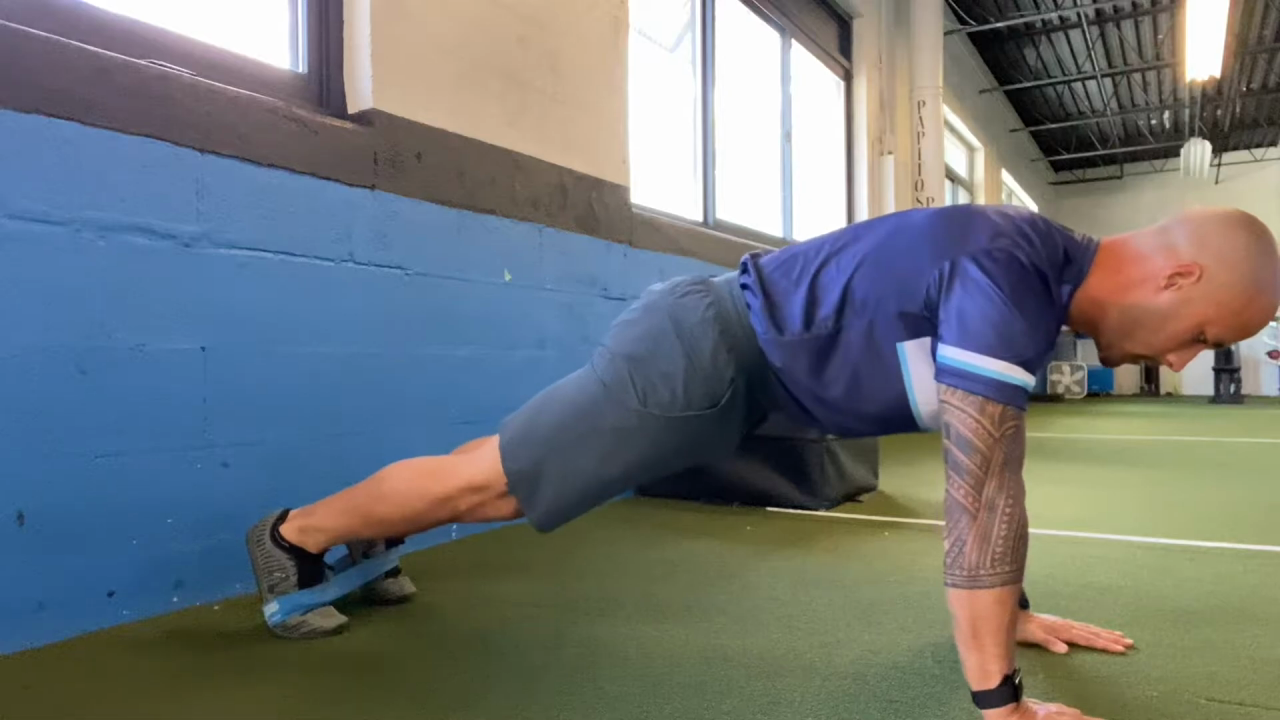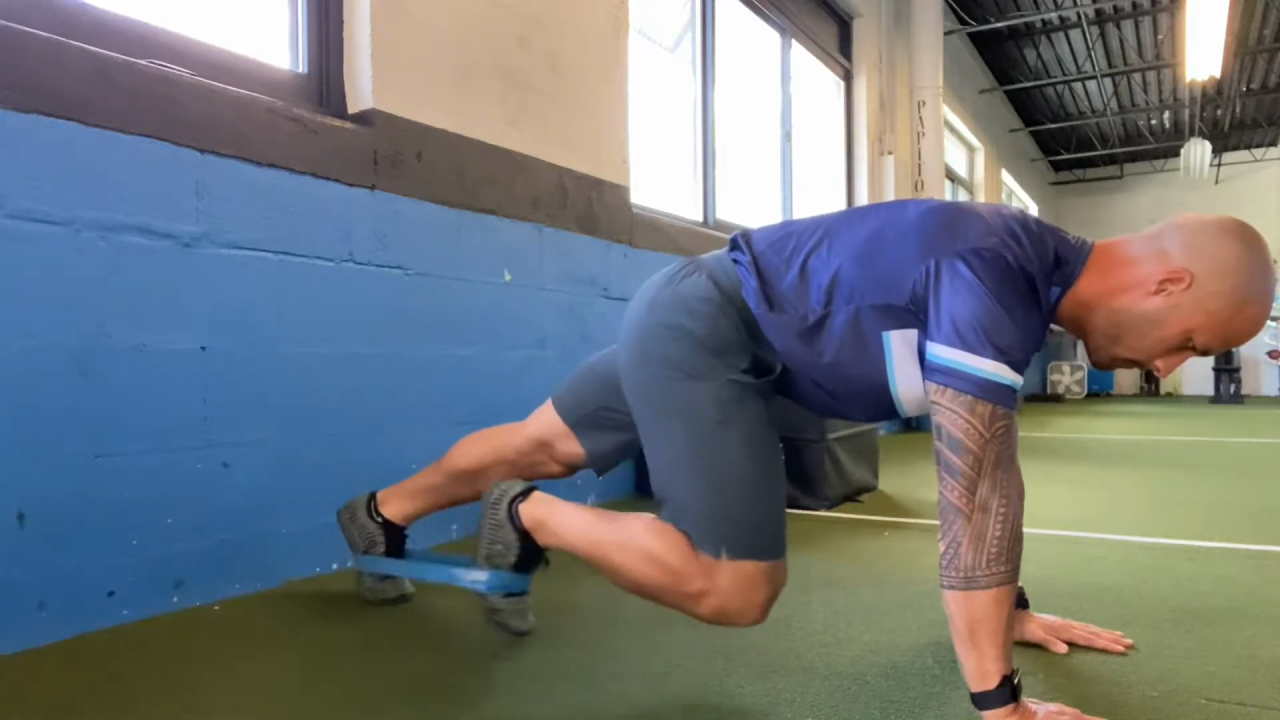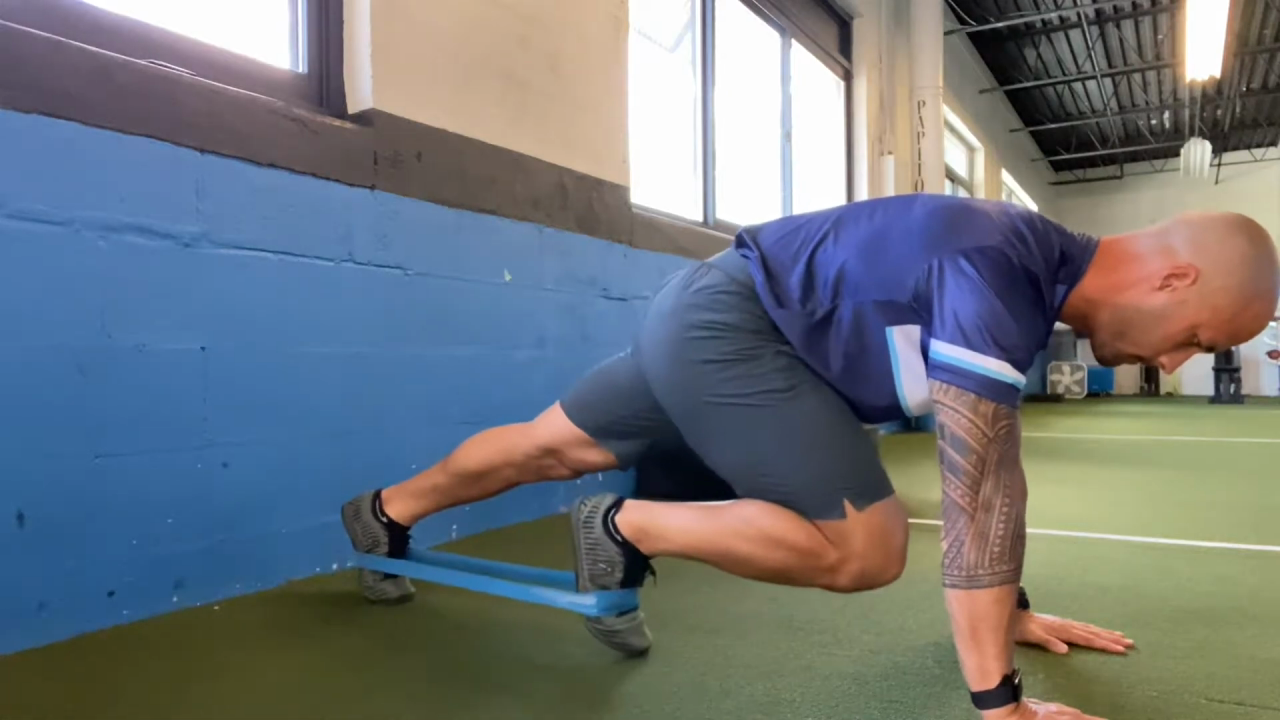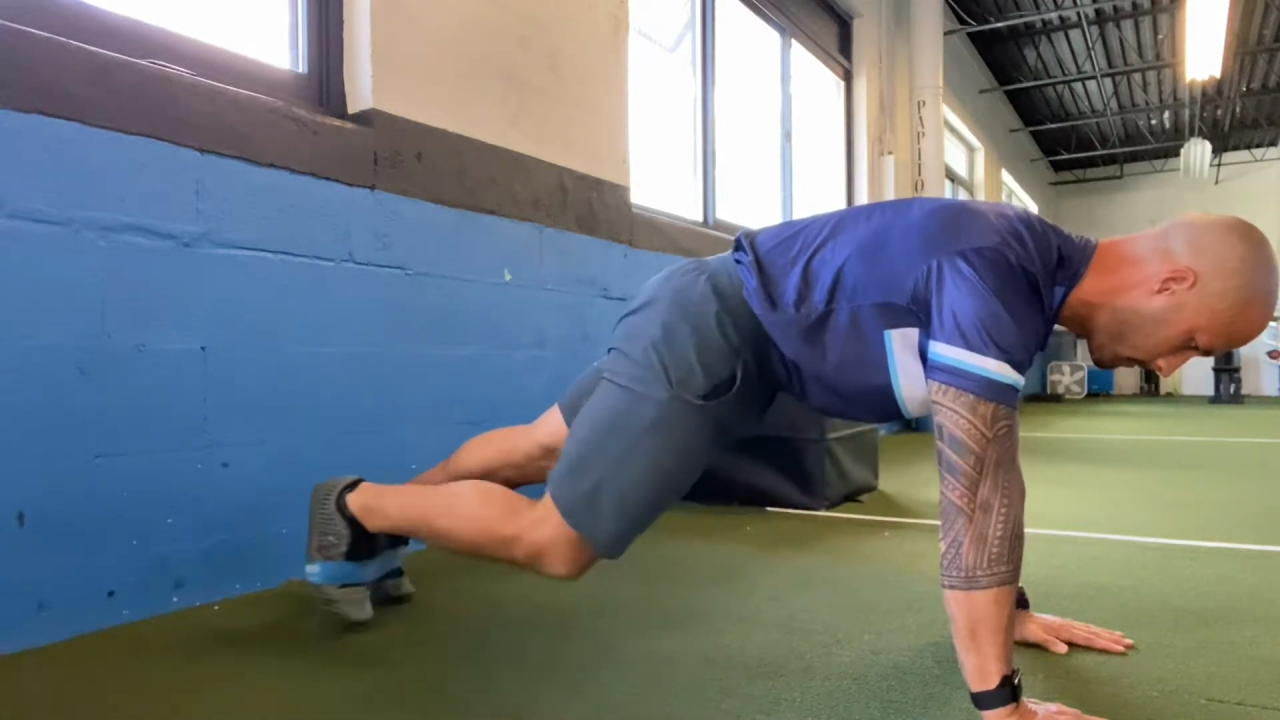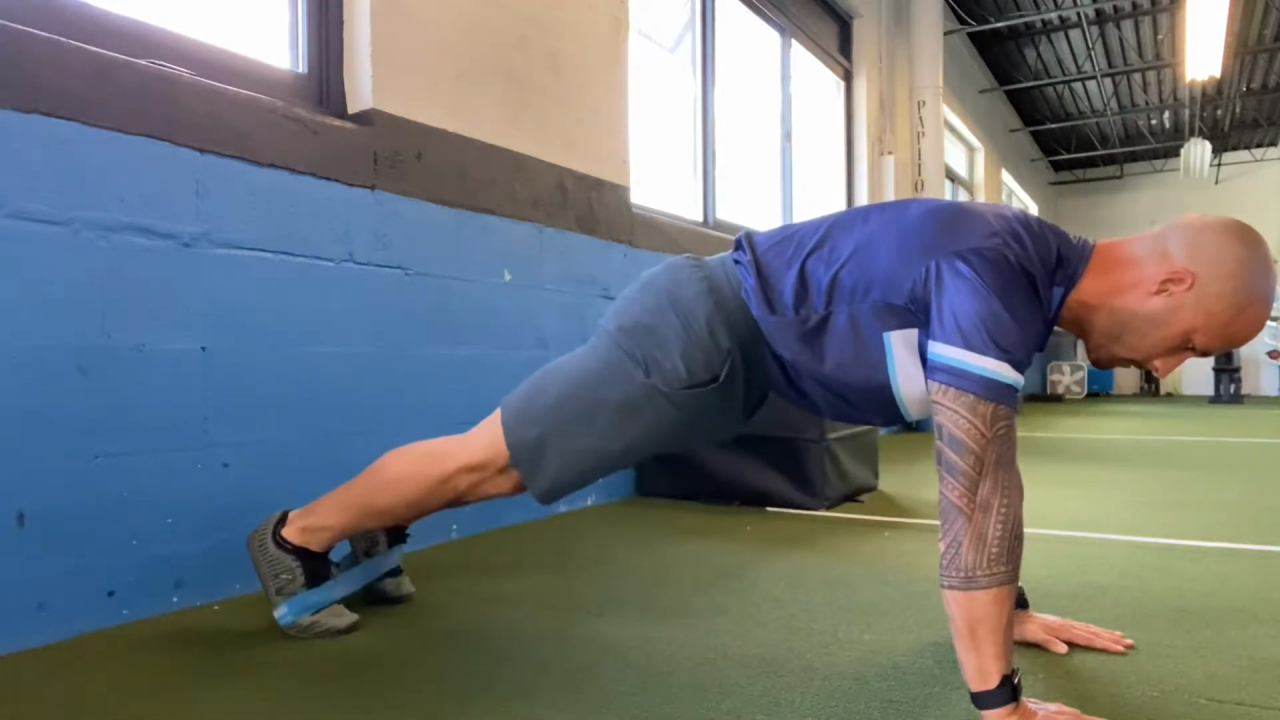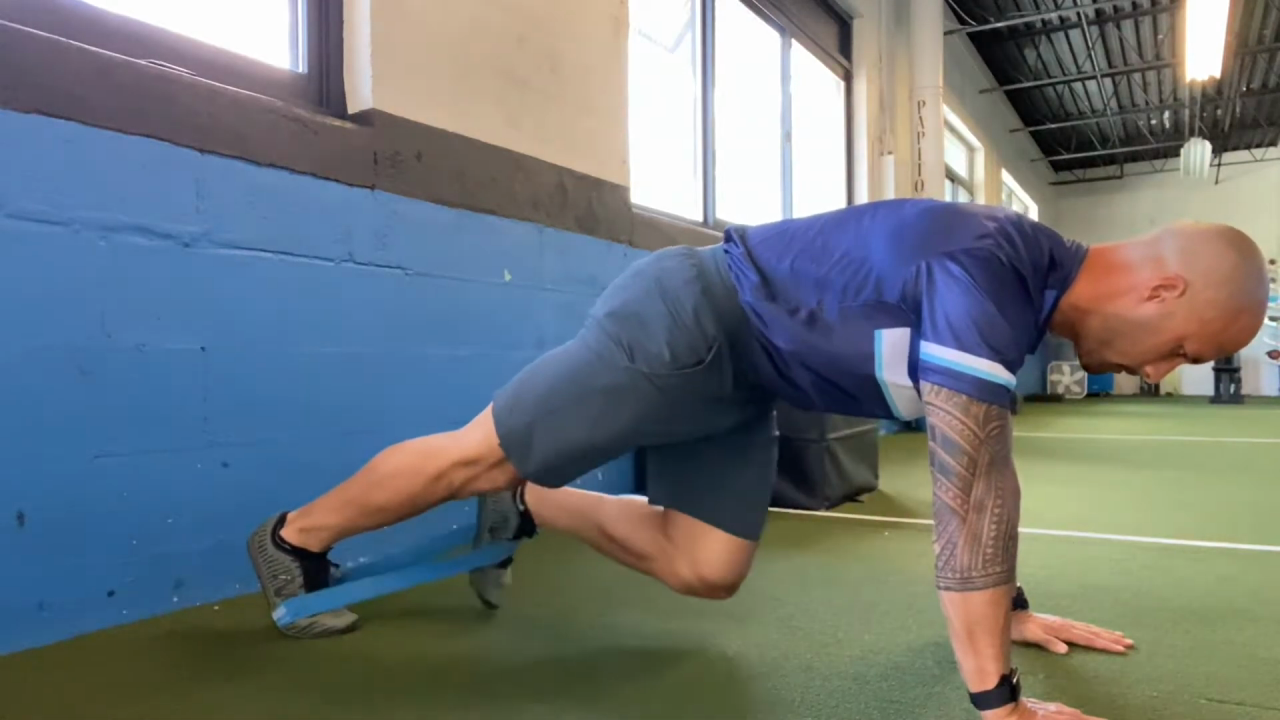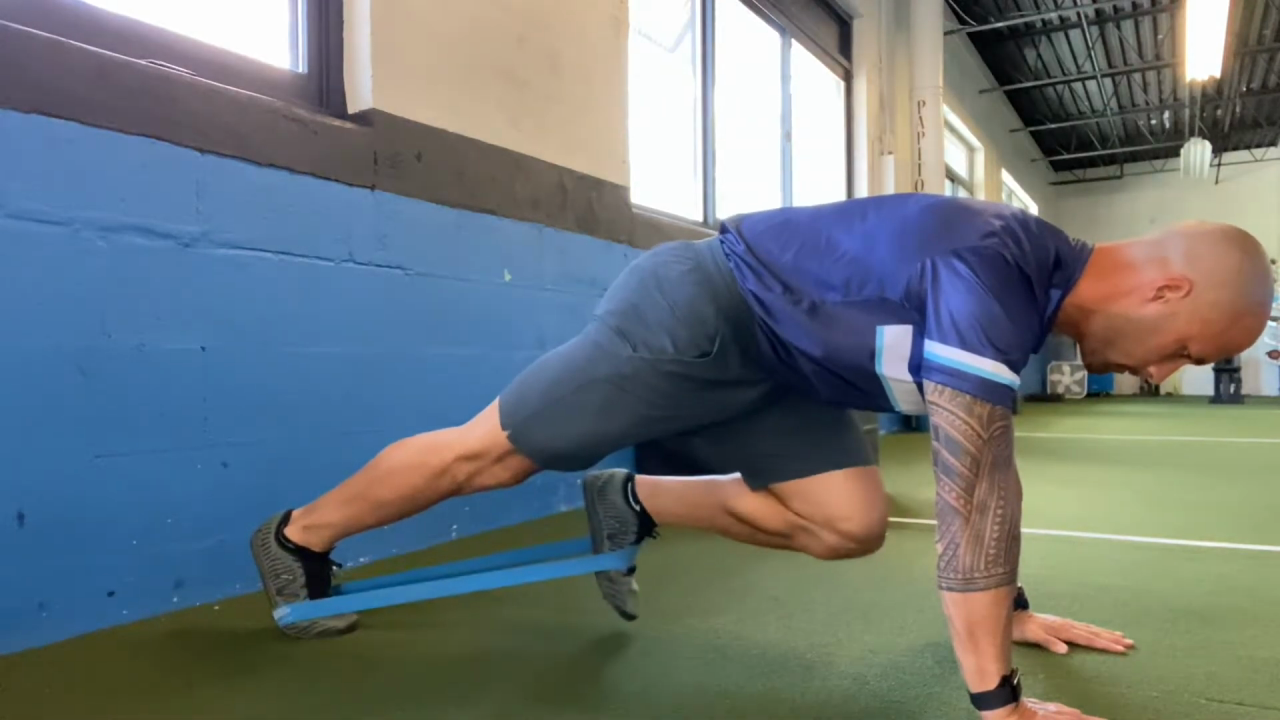
dt=0.7s
person 1, frame 1
left shoulder: (1035, 274)
right shoulder: (1011, 277)
left elbow: (989, 476)
right elbow: (981, 495)
left wrist: (1011, 613)
left hip: (713, 341)
right hip: (702, 358)
left knee: (516, 458)
right knee: (488, 485)
left ankle: (367, 535)
right ankle: (292, 538)
person 1, frame 2
left shoulder: (1029, 275)
right shoulder: (993, 277)
left elbow: (992, 467)
right elbow: (974, 492)
left wrist: (1009, 609)
left hip: (696, 322)
right hip: (702, 327)
left knee: (543, 445)
right knee: (736, 589)
left ankle: (380, 515)
right ankle: (530, 520)
person 1, frame 3
left shoulder: (1034, 271)
right shoulder: (997, 273)
left elbow: (994, 468)
right elbow: (977, 492)
left wrist: (1011, 608)
left hip: (705, 323)
right hip: (721, 326)
left knee: (552, 447)
right knee: (866, 552)
left ankle: (387, 514)
right ankle: (630, 528)
person 1, frame 4
left shoulder: (1038, 273)
right shoulder: (995, 277)
left elbow: (990, 472)
right elbow: (975, 493)
left wrist: (1010, 608)
left hip: (722, 332)
right hip: (708, 332)
left knee: (548, 446)
right knee: (555, 540)
left ankle: (389, 511)
right ankle: (355, 509)
person 1, frame 5
left shoulder: (1032, 276)
right shoulder: (994, 275)
left elbow: (989, 473)
right elbow: (973, 493)
left wrist: (1011, 610)
left hip: (721, 346)
right hip: (699, 334)
left knee: (516, 460)
right knee: (490, 459)
left ankle: (381, 526)
right ankle: (296, 539)
person 1, frame 6
left shoulder: (1028, 284)
right shoulder: (985, 275)
left elbow: (987, 470)
right elbow: (967, 492)
left wrist: (1010, 610)
left hip: (734, 368)
right hip: (687, 322)
left knee: (708, 566)
right knee: (481, 454)
left ankle: (527, 509)
right ankle: (293, 540)
person 1, frame 7
left shoulder: (1034, 281)
right shoulder: (992, 273)
left elbow: (988, 472)
right elbow: (969, 489)
left wrist: (1010, 609)
left hip: (754, 355)
right hip: (692, 315)
left knee: (848, 521)
right knee: (490, 451)
left ankle: (635, 507)
right ankle: (296, 539)
